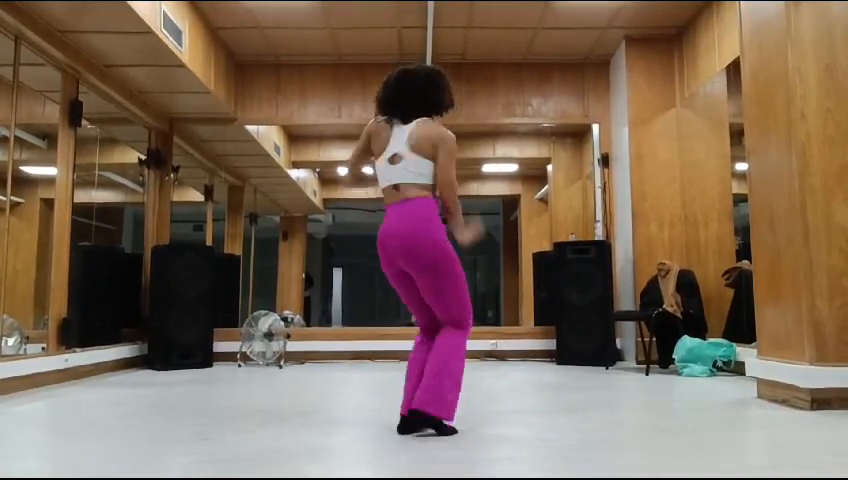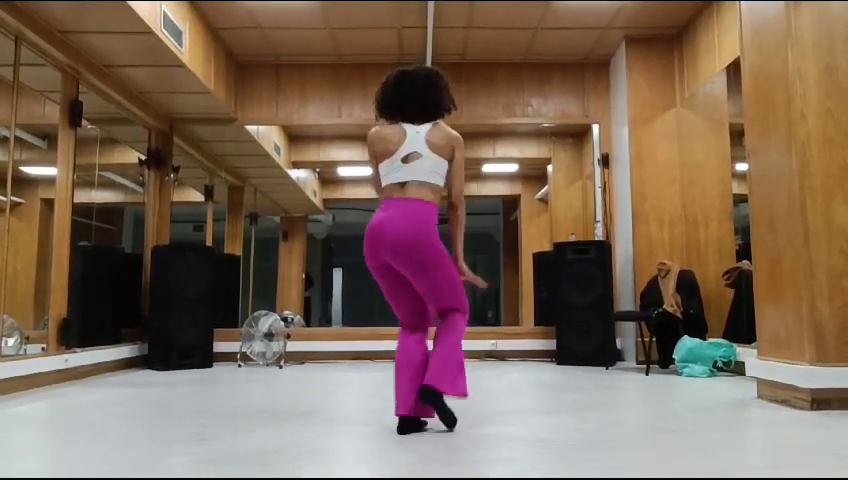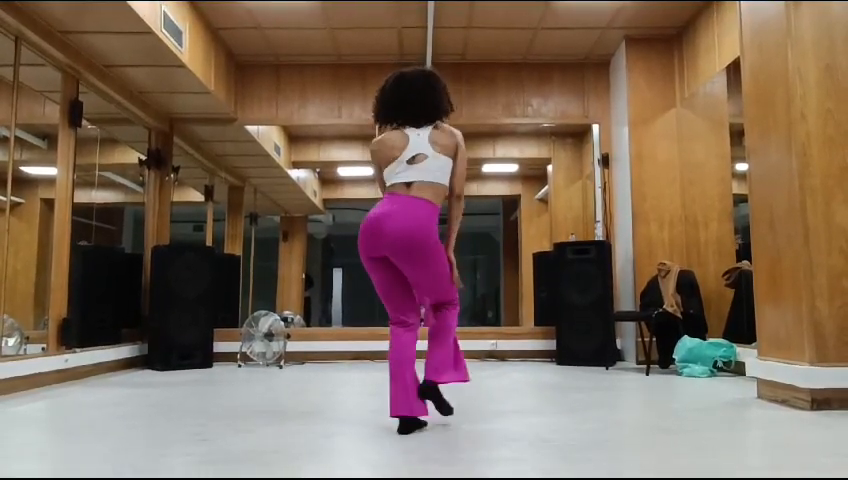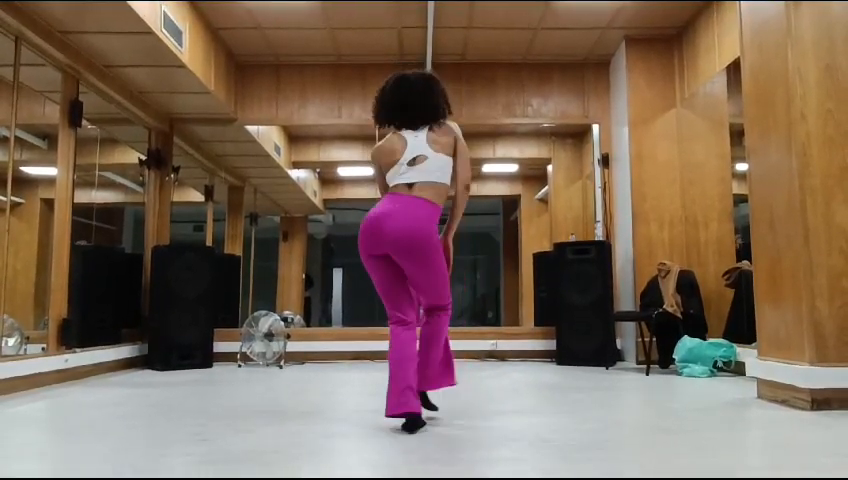
dt=0.1s
person 1, frame 1
left shoulder: (375, 129)
right shoulder: (440, 136)
left elbow: (354, 173)
right elbow: (449, 199)
right wrist: (462, 232)
left hip: (389, 236)
right hip: (423, 230)
left knee: (431, 324)
right knee: (457, 322)
left ankle: (411, 412)
right ankle: (433, 408)
person 1, frame 2
left shoulder: (379, 134)
right shoulder: (450, 138)
right elbow: (457, 201)
right wrist: (458, 257)
left hip: (378, 229)
right hip: (416, 230)
left knee: (413, 324)
right knee: (453, 310)
left ankle: (409, 413)
right ankle: (435, 387)
person 1, frame 3
left shoulder: (381, 143)
right shoulder: (451, 137)
right elbow: (457, 194)
right wrist: (449, 246)
left hip: (375, 224)
right hip: (415, 227)
left knee: (403, 319)
right knee: (445, 301)
left ankle: (407, 411)
right ankle: (433, 381)
person 1, frame 4
left shoulder: (382, 149)
right shoulder: (450, 133)
right elbow: (463, 187)
right wrist: (448, 235)
left hip: (376, 223)
right hip: (416, 226)
left knee: (402, 318)
right knee: (437, 307)
left ankle: (406, 408)
right ankle: (422, 385)
